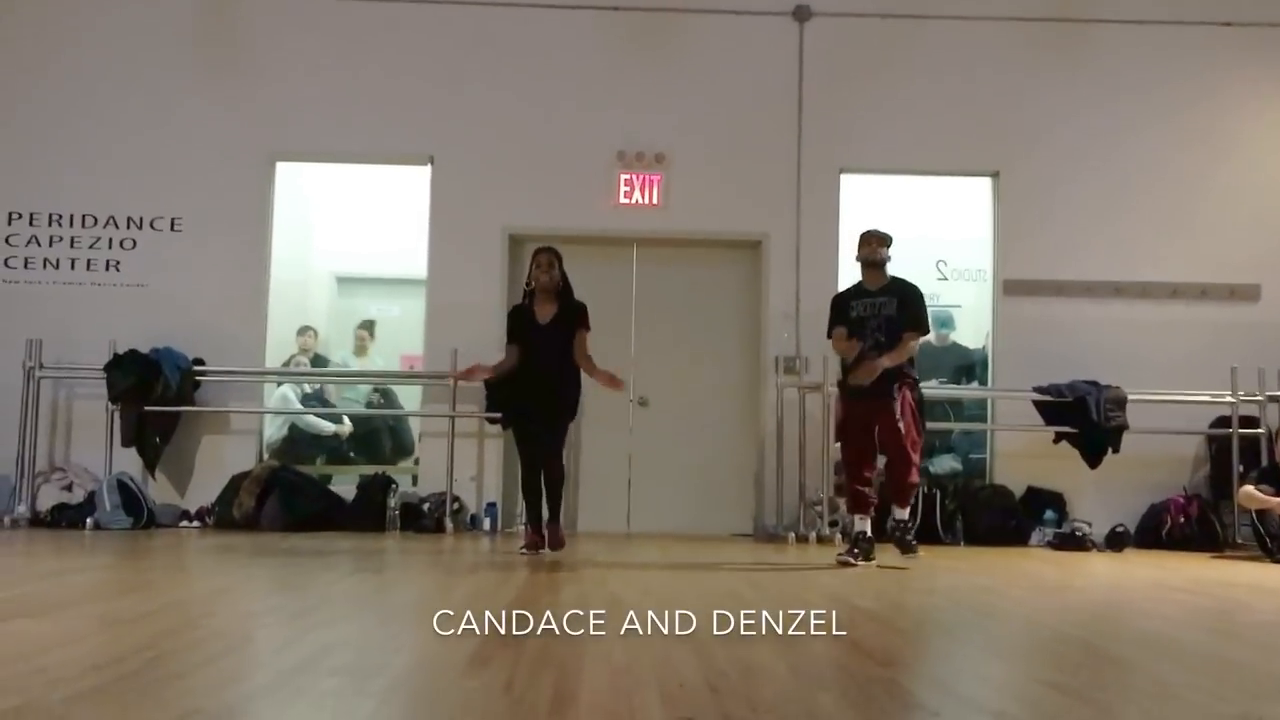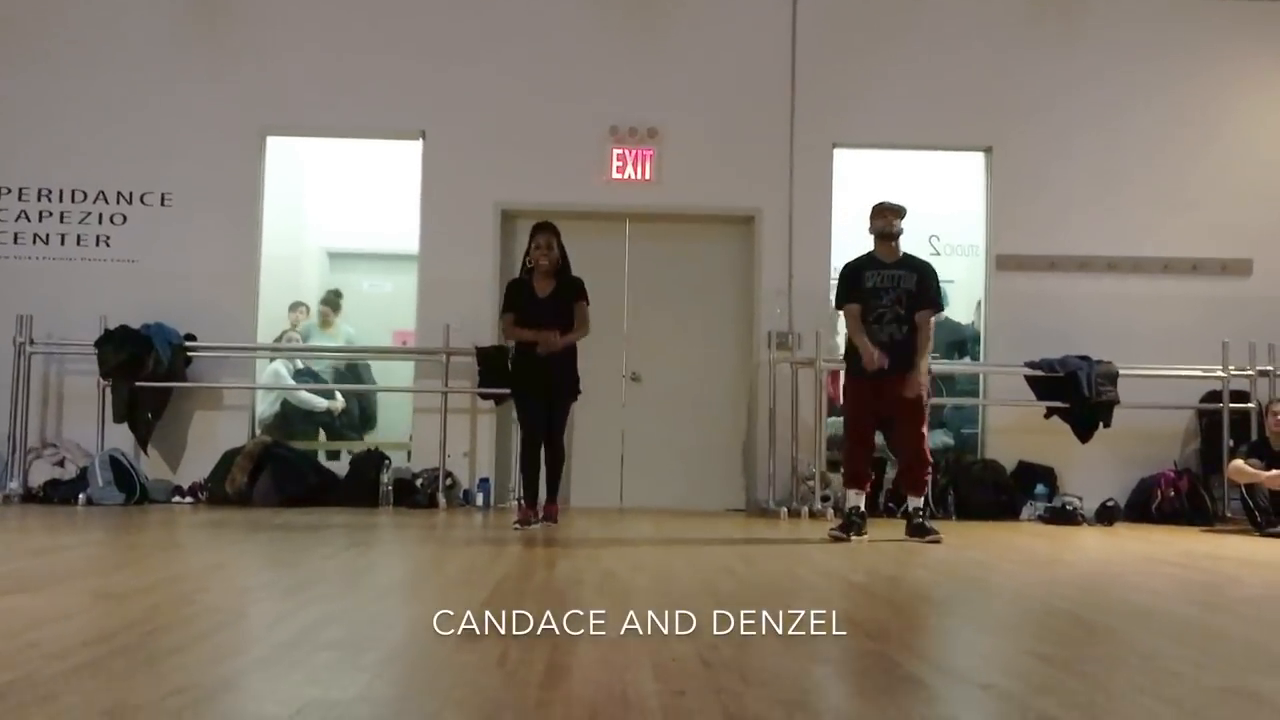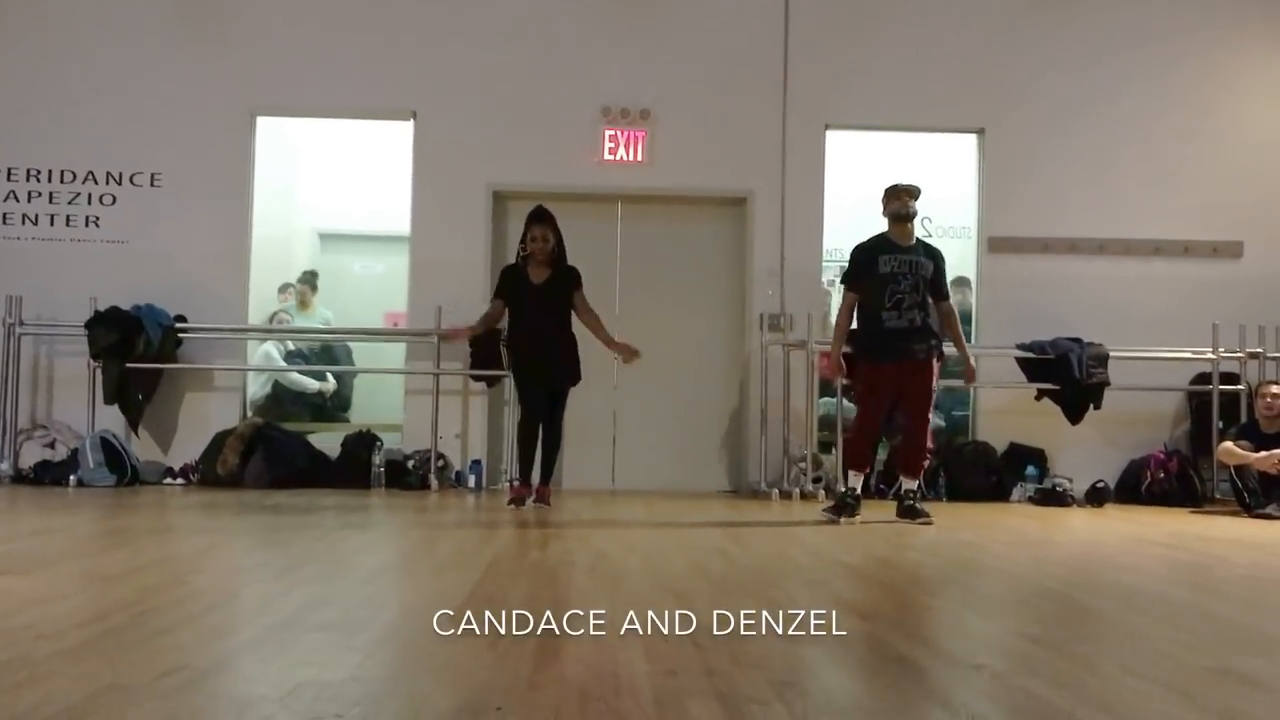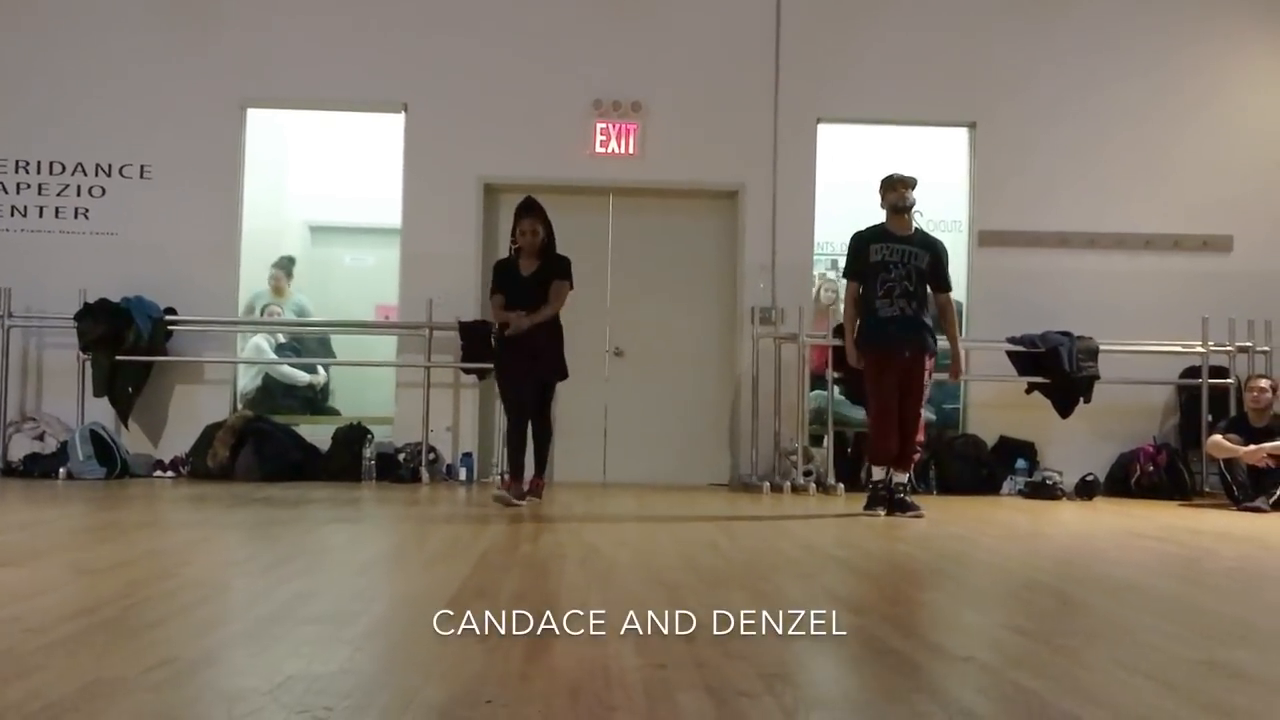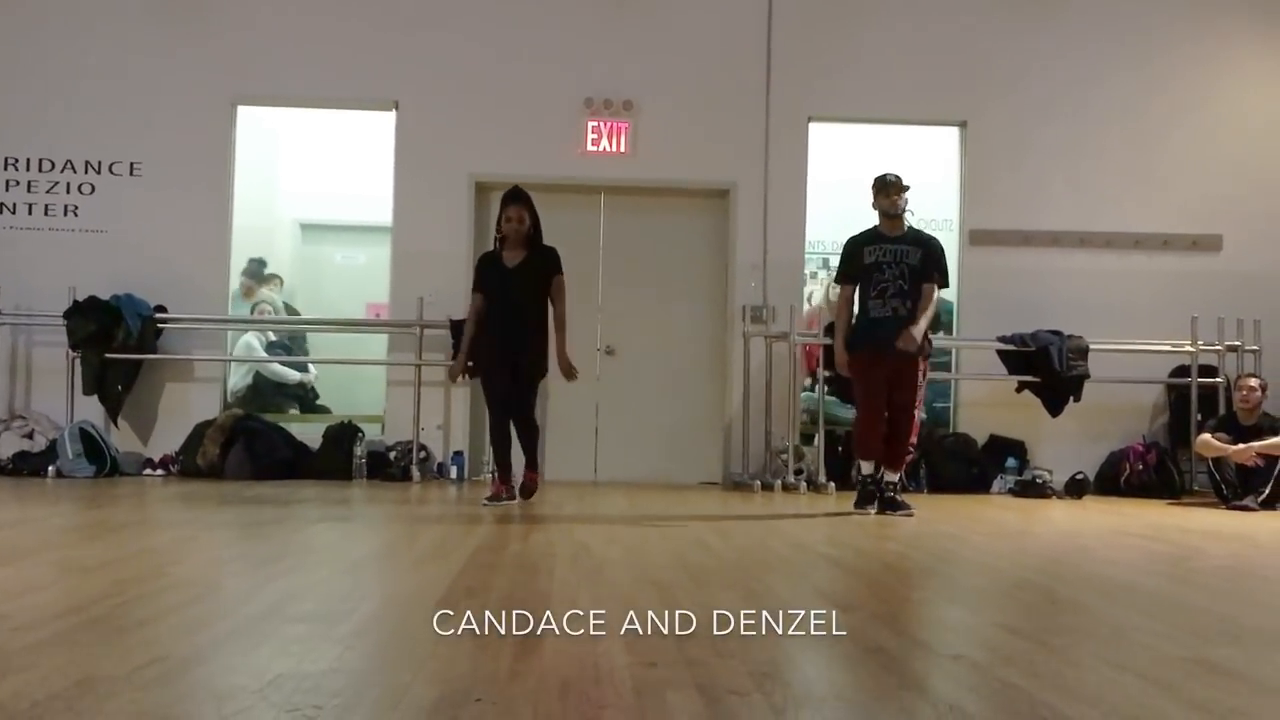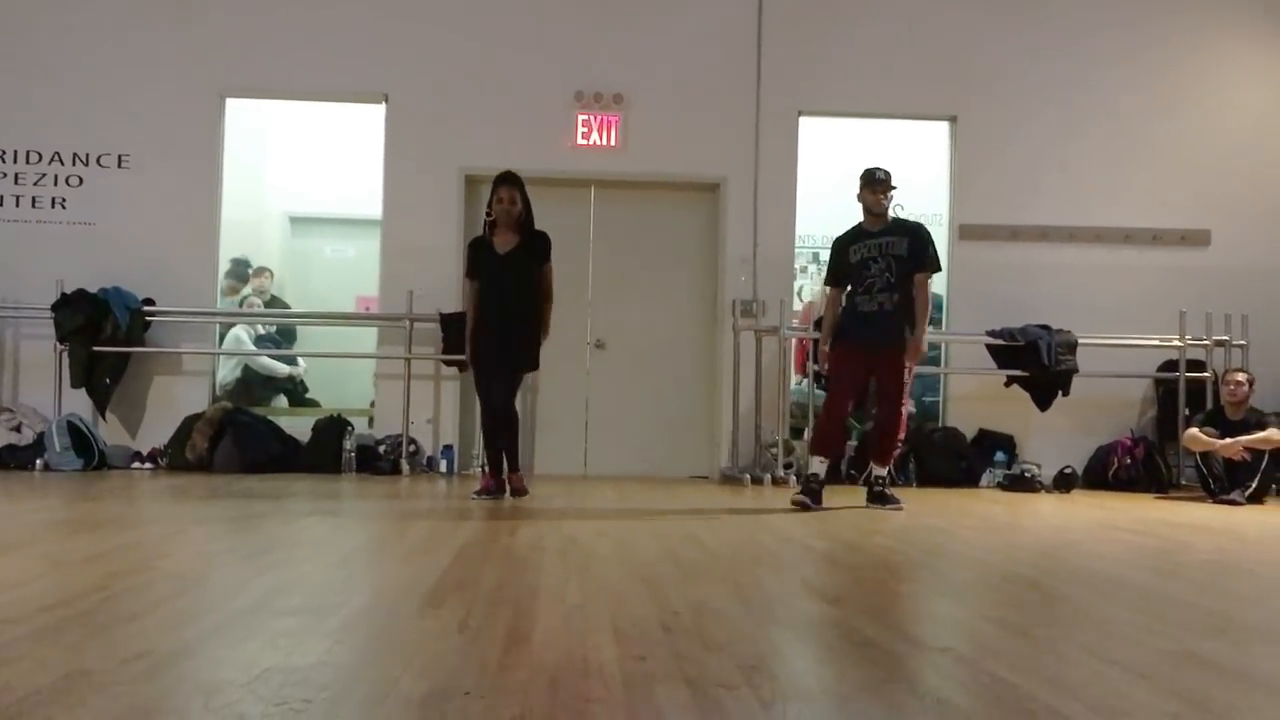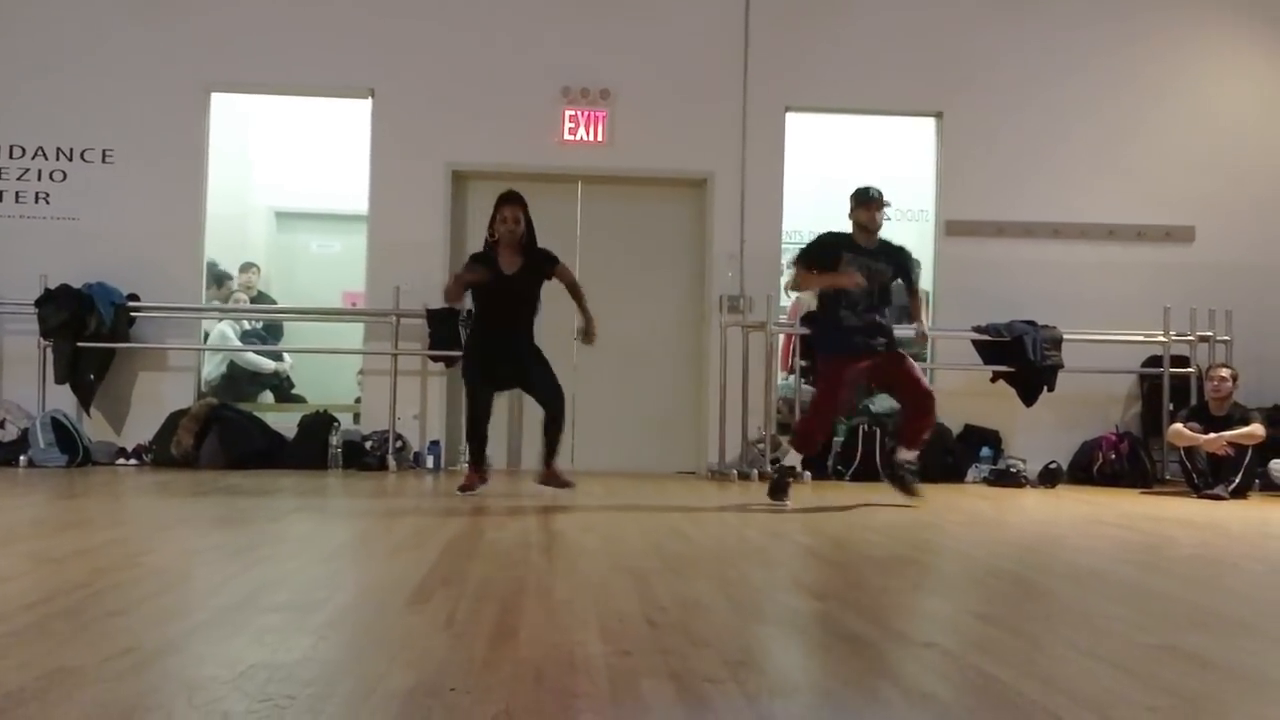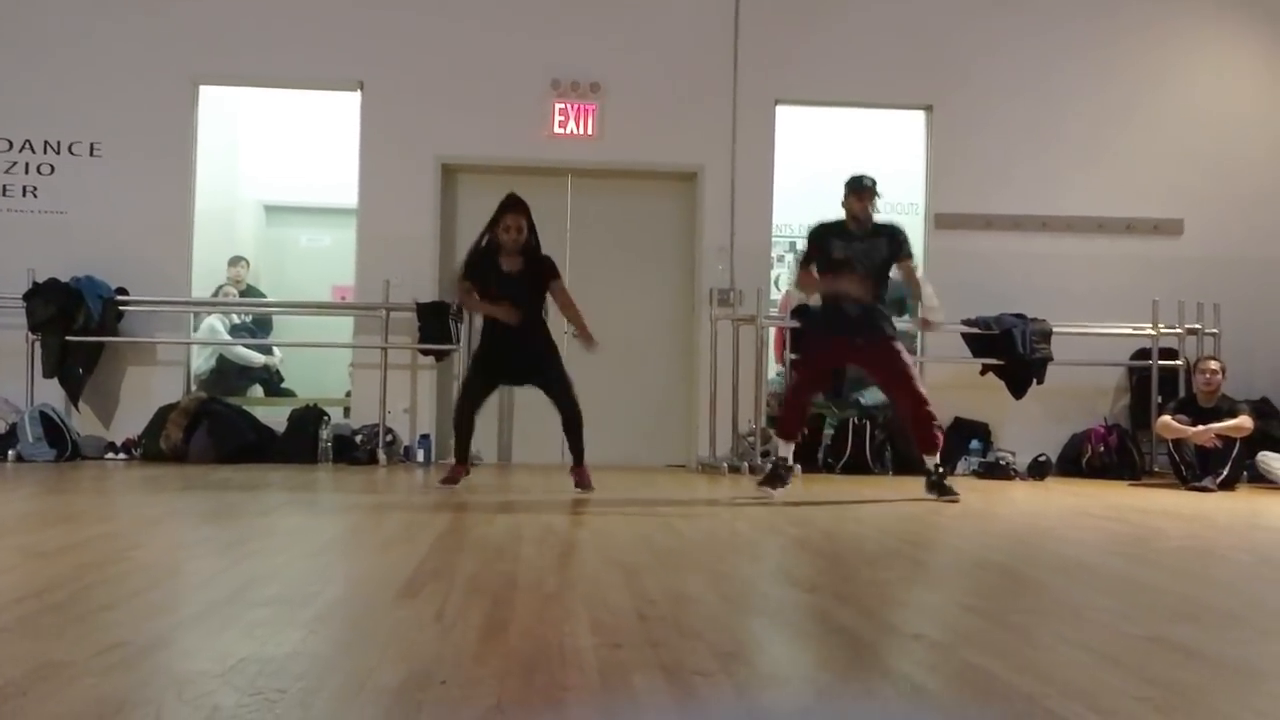
dt=0.3s
person 1, frame 1
left shoulder: (907, 293)
right shoulder: (844, 299)
left elbow: (910, 343)
right elbow: (837, 339)
left wrist: (879, 364)
right wrist: (846, 348)
left hip: (896, 383)
right hip: (855, 388)
left knee: (901, 449)
right knee: (856, 464)
left ankle: (901, 525)
right ankle: (862, 538)
person 1, frame 2
left shoulder: (922, 271)
right shoulder: (854, 270)
left elbow: (926, 322)
right elbow: (851, 318)
left wrist: (921, 365)
right wrist: (866, 348)
left hip: (906, 369)
right hip: (864, 370)
left knee: (913, 443)
right knee: (857, 441)
left ankle: (916, 516)
right ankle: (855, 514)
person 1, frame 3
left shoulder: (932, 255)
right shoulder: (867, 252)
left elbow: (944, 307)
right elbow: (849, 303)
left wrist: (964, 354)
right wrist: (835, 350)
left hip: (921, 353)
right hip: (875, 353)
left knee: (918, 428)
right knee: (866, 424)
left ankle: (909, 498)
right ankle: (851, 495)
person 1, frame 4
left shoulder: (932, 247)
right shoulder: (864, 241)
left elbow: (943, 301)
right elbow: (852, 294)
left wrist: (956, 351)
right wrist: (850, 342)
left hip: (917, 344)
right hip: (876, 343)
left knee: (911, 418)
right knee: (881, 415)
left ankle: (900, 490)
right ankle: (878, 486)
person 1, frame 5
left shoulder: (928, 245)
right shoulder: (857, 245)
left elbow: (930, 294)
right elbow: (845, 298)
left wrist: (919, 327)
right wrist: (839, 345)
left hip: (909, 346)
right hip: (867, 344)
left knee: (905, 418)
right knee: (869, 414)
left ankle: (890, 489)
right ankle: (867, 482)
person 1, frame 6
left shoulder: (915, 234)
right shoulder: (845, 243)
left elbow: (922, 286)
right elbow: (835, 295)
left wrist: (919, 334)
right wrist: (824, 342)
left hip: (896, 339)
right hip: (852, 338)
left knee: (892, 413)
right knee: (835, 406)
left ankle: (878, 483)
right ankle: (815, 480)
person 1, frame 7
left shoulder: (897, 256)
right shoulder: (830, 245)
left elbow: (914, 294)
right elbow: (799, 282)
left wrist: (920, 322)
right wrist: (838, 280)
left hip: (880, 345)
right hip: (836, 345)
left knee: (922, 398)
right knee: (825, 408)
left ankle: (903, 466)
right ankle: (787, 472)
person 1, frame 8
left shoulder: (888, 235)
right shoulder: (824, 234)
left elbow: (911, 273)
right elbow: (804, 283)
left wrist: (927, 303)
right wrist: (841, 285)
left hip: (875, 332)
right hip: (829, 332)
left knee: (913, 400)
right knee: (800, 394)
left ankle: (935, 472)
right ankle: (781, 466)
person 2, frame 1
left shoulder: (574, 311)
right shoulder: (518, 314)
left elbow: (580, 353)
right elbow: (512, 359)
left wrist: (597, 372)
right wrist: (489, 371)
left hip: (560, 398)
right hip: (523, 398)
left knee: (552, 457)
right knee: (529, 463)
left ankle: (554, 525)
right ankle: (534, 532)
person 2, frame 2
left shoulder: (573, 286)
right shoulder: (516, 288)
left elbow: (583, 326)
right elbow: (506, 329)
left wrist: (561, 341)
right wrist: (539, 336)
left hip: (561, 374)
right hip: (527, 373)
left knee: (554, 438)
right knee: (530, 437)
left ankle: (551, 504)
right ankle: (528, 507)
person 2, frame 3
left shoulder: (568, 274)
right shoulder: (510, 274)
left elbow: (583, 311)
right elbow: (495, 312)
left wrist: (610, 342)
right wrist: (473, 330)
left hip: (561, 358)
right hip: (525, 358)
left knee: (553, 421)
right knee: (530, 415)
left ankle: (544, 486)
right ankle: (523, 484)
person 2, frame 4
left shoulder: (559, 265)
right shoulder: (503, 268)
left elbow: (556, 303)
right elbow: (496, 308)
left wrist: (530, 320)
right wrist: (510, 317)
left hip: (545, 352)
right hip: (511, 354)
left knee: (540, 416)
right knee: (516, 415)
left ankle: (538, 478)
right ankle: (515, 483)
person 2, frame 5
left shoulder: (546, 257)
right shoulder: (487, 261)
left elbow: (558, 305)
right elbow: (476, 310)
left wrist: (562, 351)
right wrist: (462, 353)
left hip: (529, 349)
right hip: (491, 349)
left knee: (522, 413)
right knee: (498, 415)
left ankle: (532, 471)
right ankle: (503, 483)
person 2, frame 6
left shoulder: (537, 242)
right shoulder: (478, 247)
left elbow: (546, 290)
right elbow: (473, 296)
left wrist: (543, 330)
right wrist: (469, 340)
left hip: (520, 336)
right hip: (487, 337)
left knee: (503, 401)
right knee: (489, 404)
left ankle: (514, 472)
right ankle: (494, 476)
person 2, frame 7
left shoulder: (540, 258)
right shoulder: (480, 261)
left elbow: (572, 283)
right elbow: (451, 298)
left wrist: (587, 319)
right wrist: (462, 280)
left hip: (522, 348)
right hip: (484, 348)
left knee: (555, 401)
right knee: (478, 412)
left ankle: (548, 468)
right ankle: (476, 470)
person 2, frame 8
left shoulder: (541, 263)
right shoulder: (481, 257)
left elbow: (563, 301)
right elbow: (466, 297)
left wrist: (585, 333)
right wrist: (494, 309)
left hip: (535, 347)
right hip: (494, 347)
left knee: (569, 404)
right knee: (466, 405)
left ankle: (579, 467)
right ankle: (460, 465)
